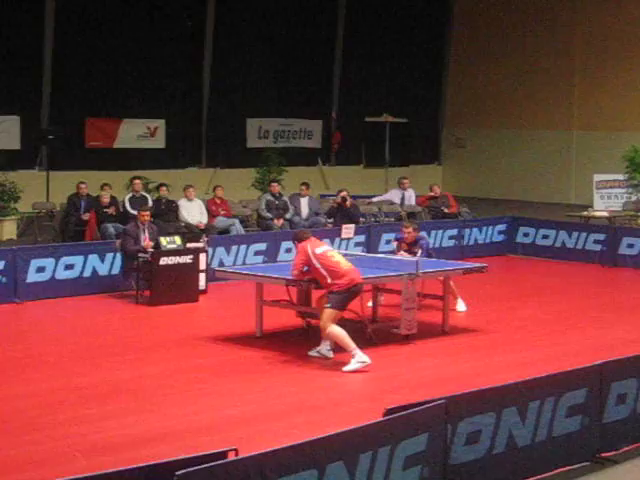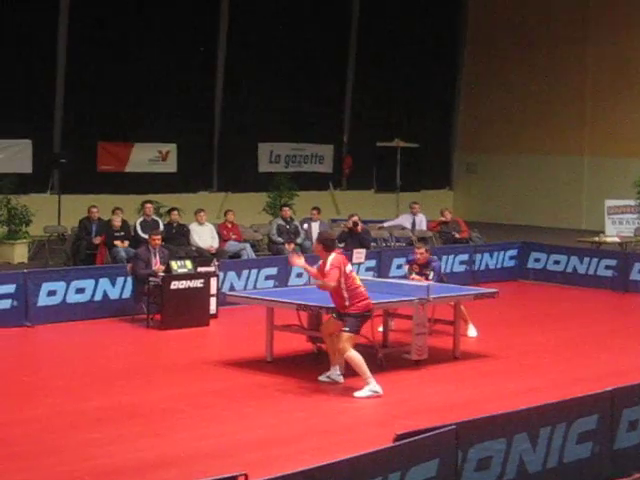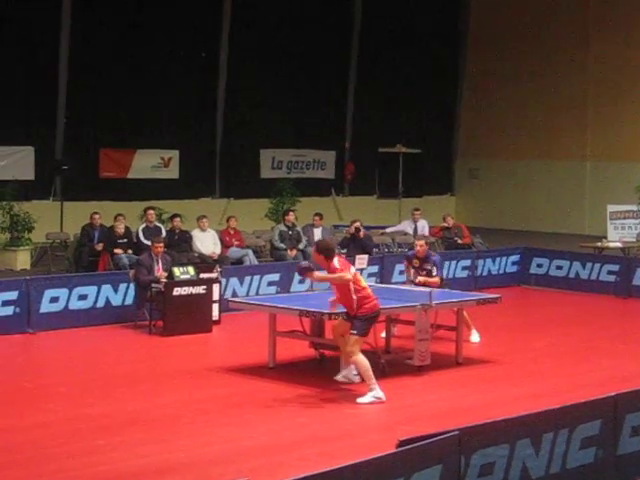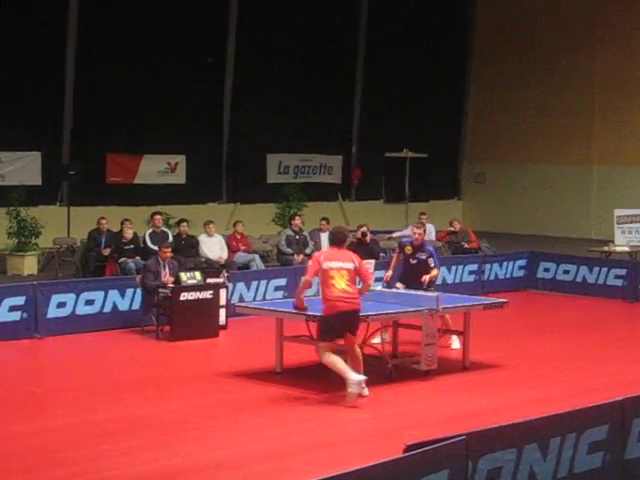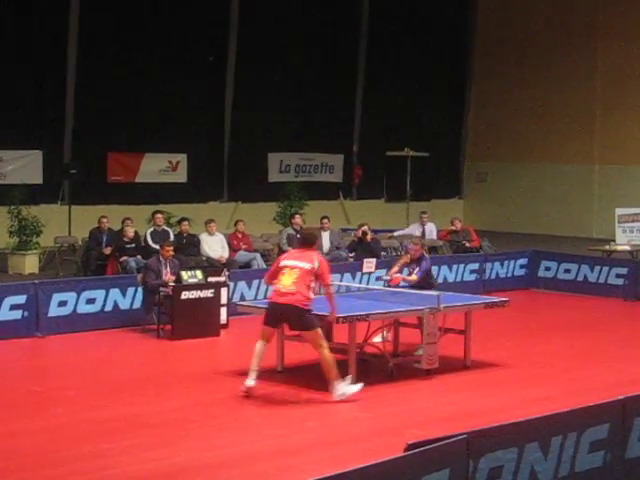
dt=0.4s
person 1, frame 1
left shoulder: (303, 247)
right shoulder: (320, 244)
left elbow: (296, 274)
left wrist: (303, 274)
right wrist: (308, 273)
left hip: (344, 285)
right hip: (354, 280)
left knee: (326, 324)
right knee: (322, 303)
left ankle: (359, 357)
right ankle: (326, 347)
person 1, frame 2
left shoulder: (333, 260)
right shoulder: (329, 259)
left elbow: (330, 285)
right elbow: (318, 274)
left wrist: (320, 284)
right wrist: (304, 265)
left hip: (358, 308)
right hip: (348, 306)
left knee: (344, 347)
right knee: (326, 330)
left ankle: (372, 386)
right ankle: (335, 371)
person 1, frame 3
left shoulder: (336, 263)
right shoulder: (334, 263)
left elbow: (347, 277)
left wrist: (323, 277)
right wrist: (340, 297)
left hip: (366, 309)
right hip: (360, 307)
left knee: (351, 350)
right knee: (338, 330)
left ankle: (375, 392)
right ankle: (350, 371)
person 1, frame 4
left shoulder: (319, 256)
right shoulder: (354, 258)
left elbow: (307, 280)
right elbow: (368, 283)
left wrist: (299, 297)
left hip: (333, 310)
right hip: (352, 308)
left knee: (324, 354)
right knee: (351, 345)
left ankle: (352, 377)
right ankle: (360, 385)
person 1, frame 5
left shoulder: (285, 256)
right shoulder: (318, 259)
left elbow: (268, 279)
right elbow: (328, 287)
right wrist: (333, 308)
left hip: (276, 303)
right hip: (298, 306)
left knee: (263, 340)
right knee: (321, 347)
left ankle: (252, 379)
right ankle: (339, 387)
